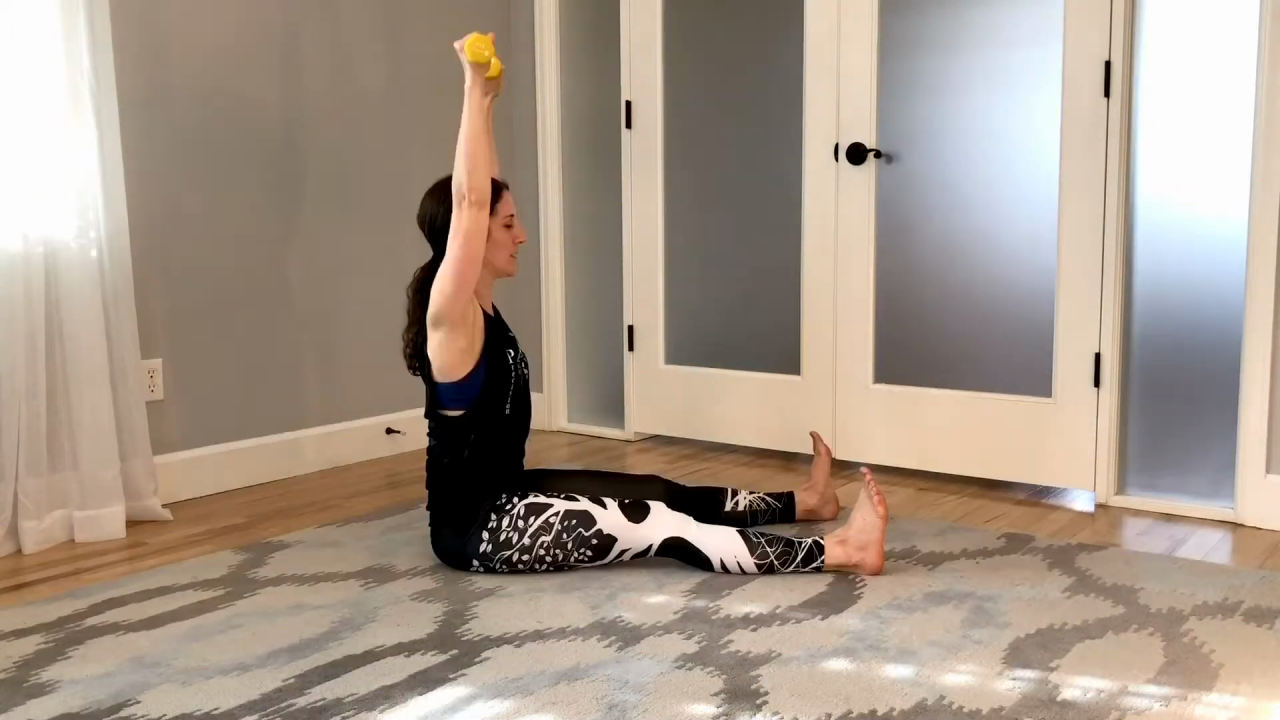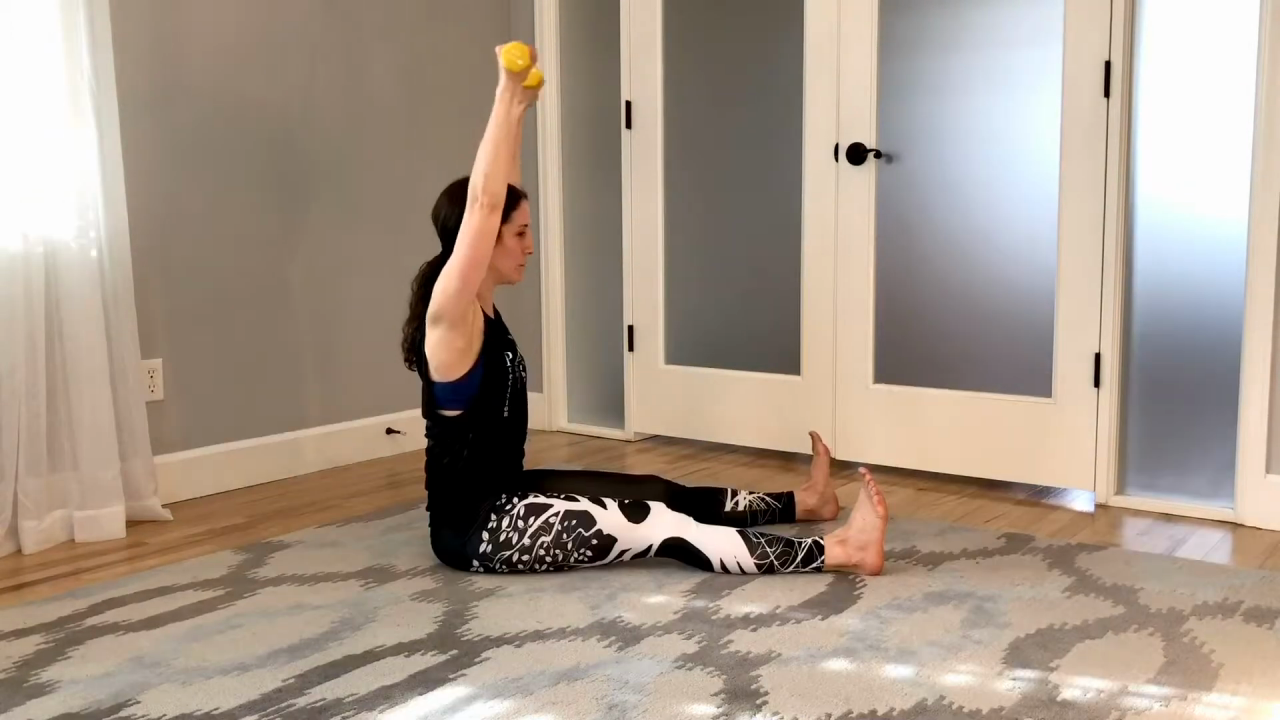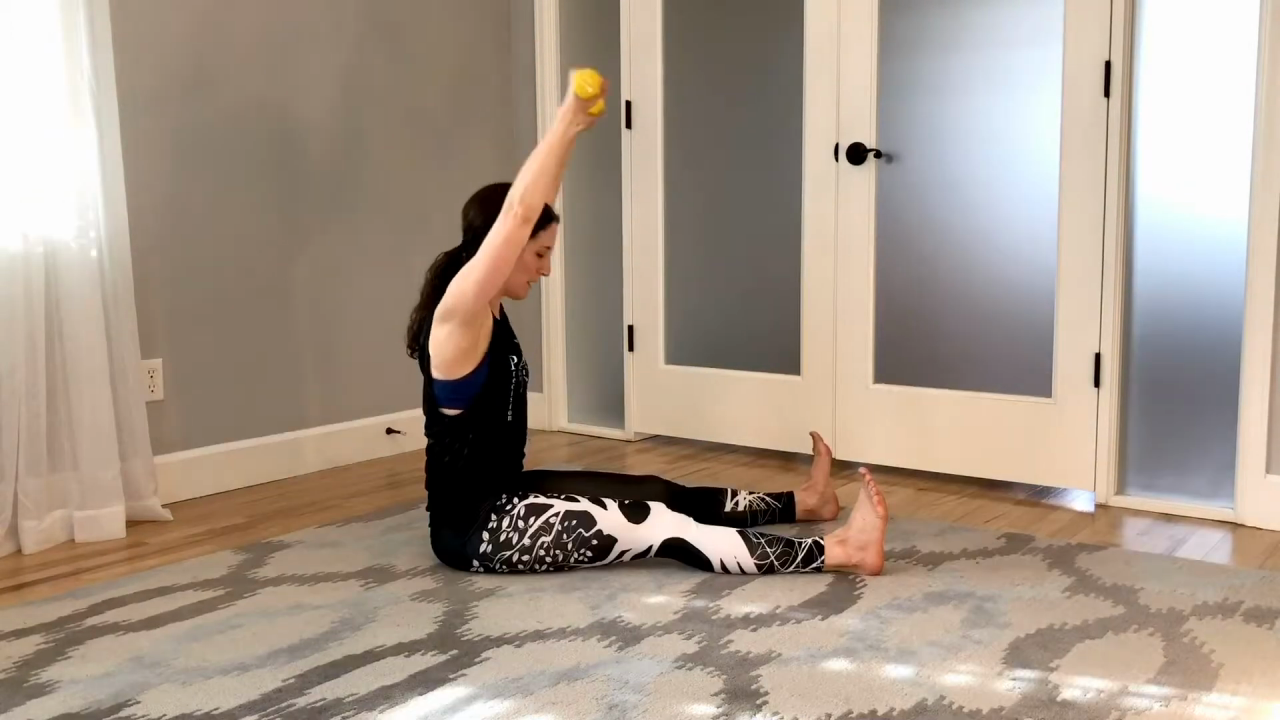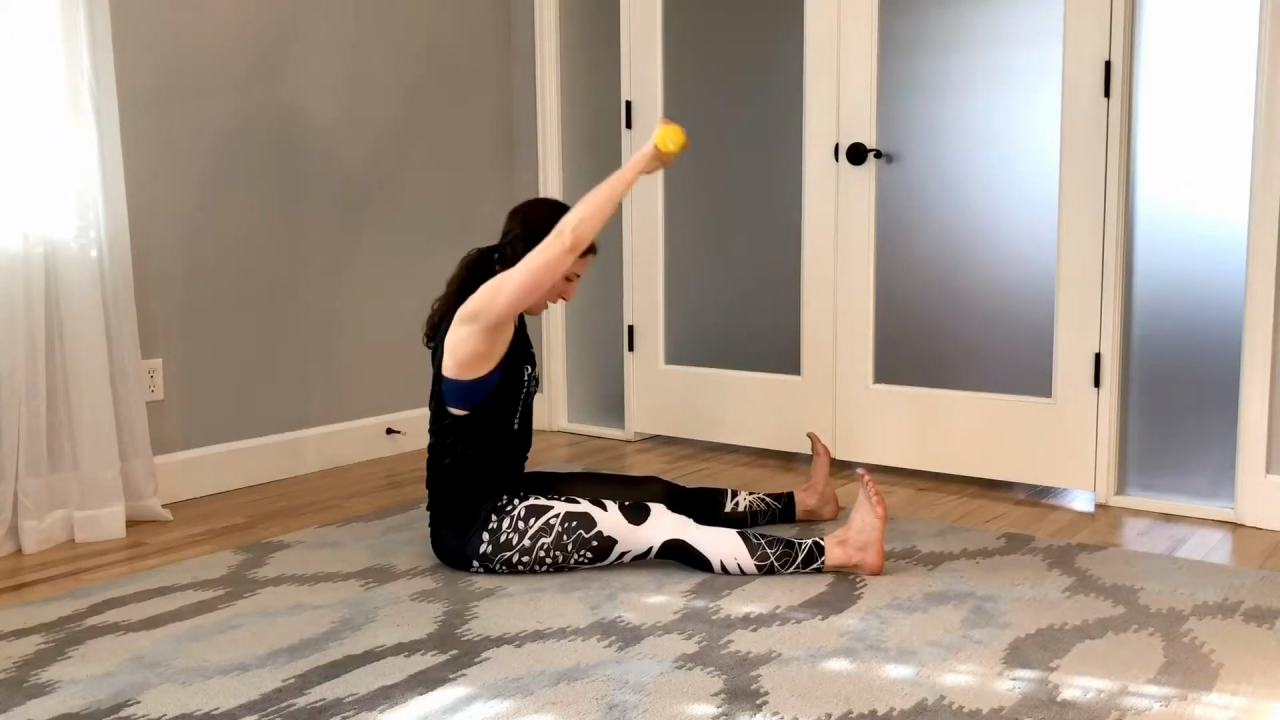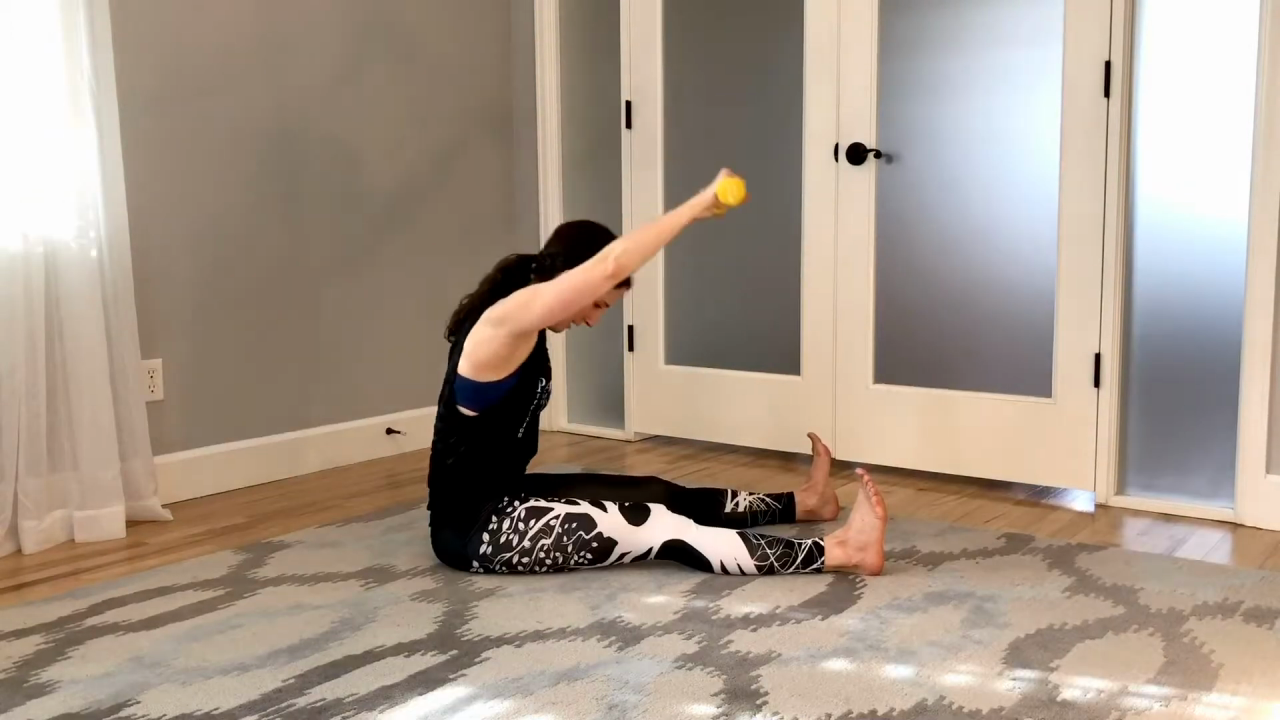
dt=0.2s
person 1, frame 1
left shoulder: (476, 307)
right shoulder: (449, 316)
left elbow: (482, 198)
right elbow: (469, 202)
left wrist: (486, 99)
right wrist: (473, 91)
left hip: (506, 497)
right hip: (481, 528)
left knee: (663, 495)
right knee: (653, 524)
left ankle: (800, 501)
right ankle: (837, 552)
person 1, frame 2
left shoulder: (478, 306)
right shoulder: (450, 314)
left elbow: (498, 199)
right elbow: (482, 204)
left wrist: (516, 109)
right wrist: (505, 98)
left hip: (506, 497)
right hip: (478, 527)
left knee: (660, 493)
right knee: (653, 524)
left ankle: (800, 502)
right ankle: (836, 551)
person 1, frame 3
left shoulder: (485, 310)
right shoulder: (459, 313)
left elbow: (524, 215)
right elbow: (516, 216)
left wrist: (572, 128)
right wrist: (564, 122)
left hip: (505, 497)
right hip: (477, 527)
left knee: (660, 493)
right knee: (651, 524)
left ankle: (799, 502)
right ankle: (836, 551)
person 1, frame 4
left shoulder: (501, 317)
right shoulder: (481, 317)
left elbow: (564, 241)
right elbow: (566, 239)
left wrist: (639, 165)
right wrist: (640, 161)
left hip: (505, 499)
right hip: (477, 528)
left knee: (662, 496)
right knee: (650, 524)
left ankle: (798, 502)
right ankle: (836, 551)
person 1, frame 5
left shoulder: (520, 319)
right shoulder: (508, 322)
left elbow: (604, 268)
right elbow: (610, 265)
left wrist: (696, 208)
right wrist: (700, 204)
left hip: (505, 500)
right hip: (477, 527)
left knee: (662, 496)
right knee: (652, 525)
left ankle: (799, 502)
right ankle: (837, 551)
